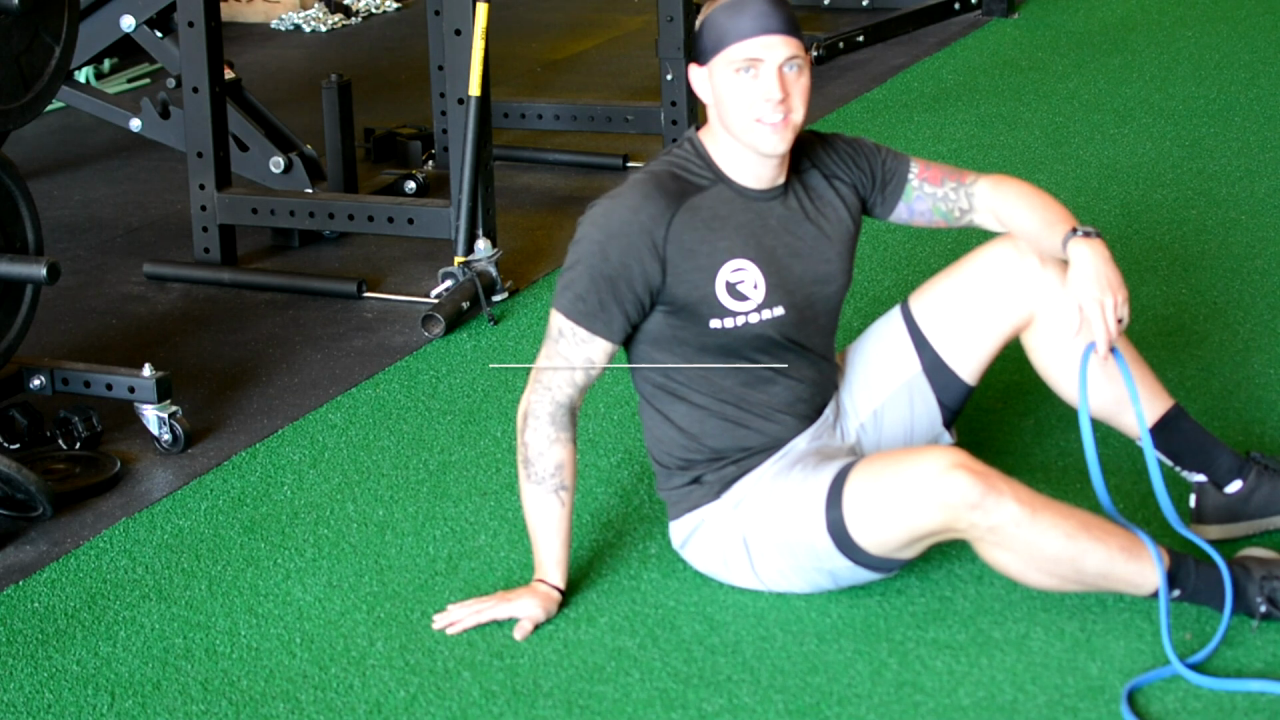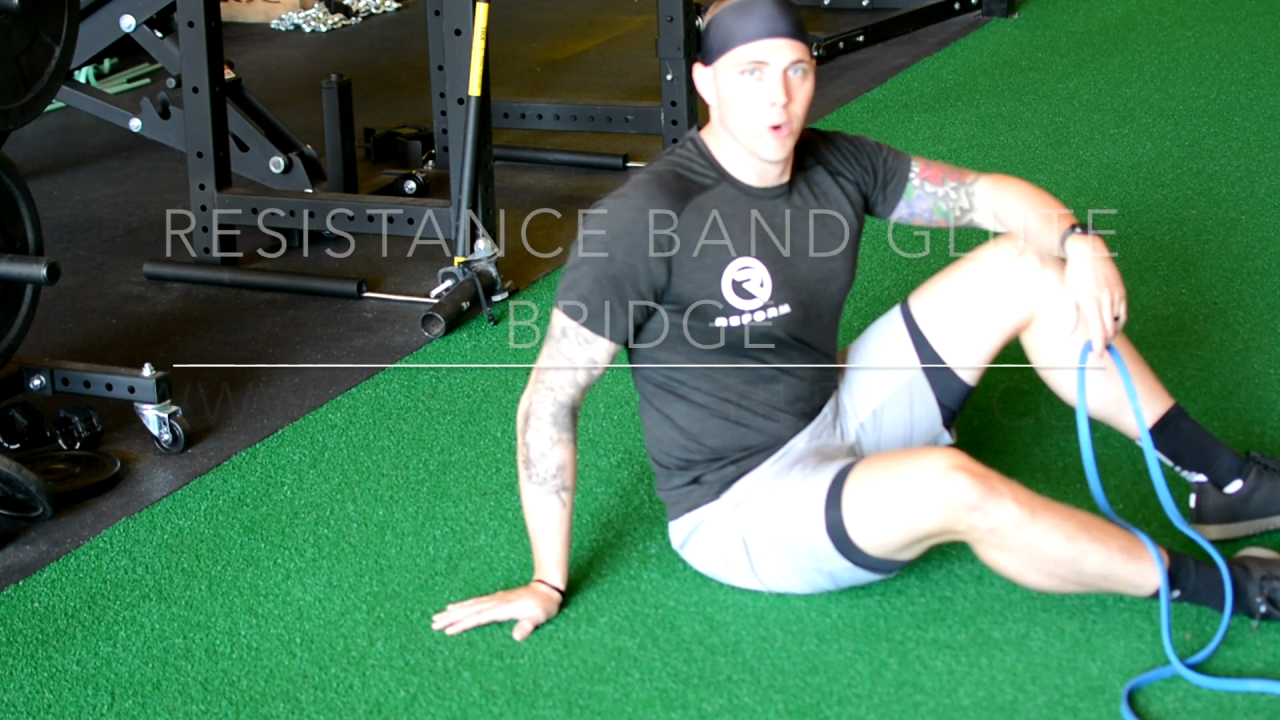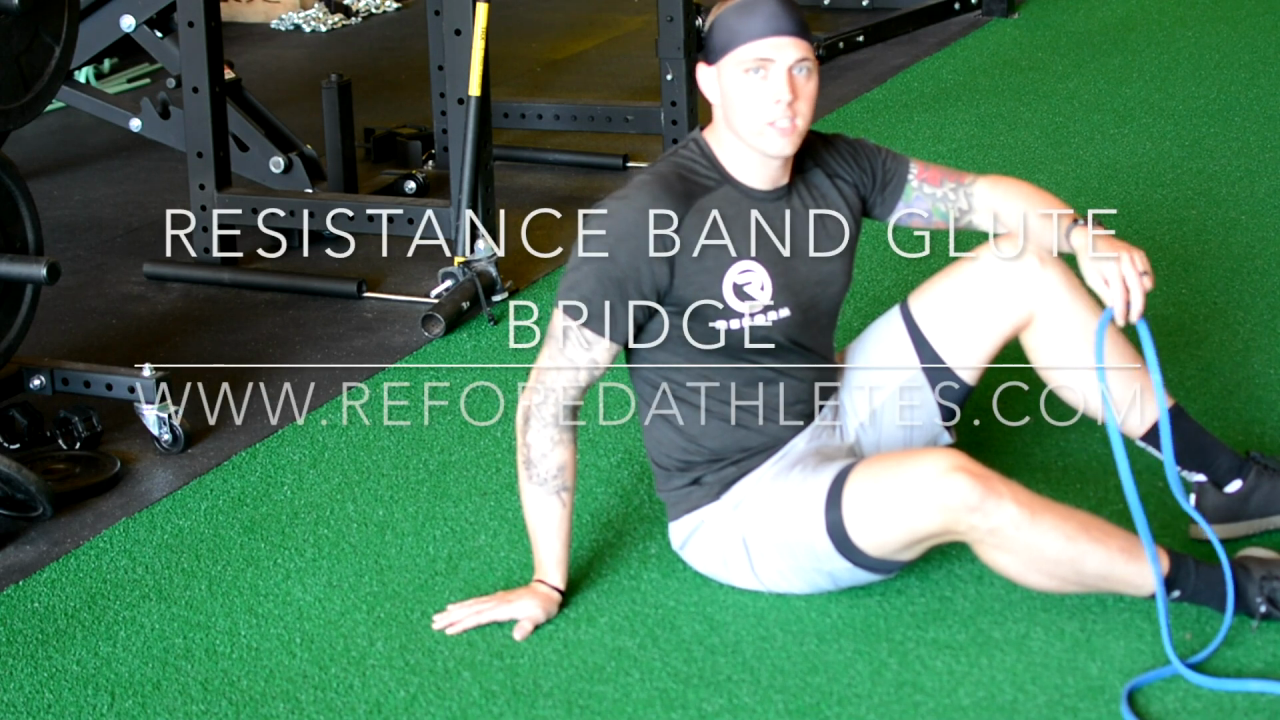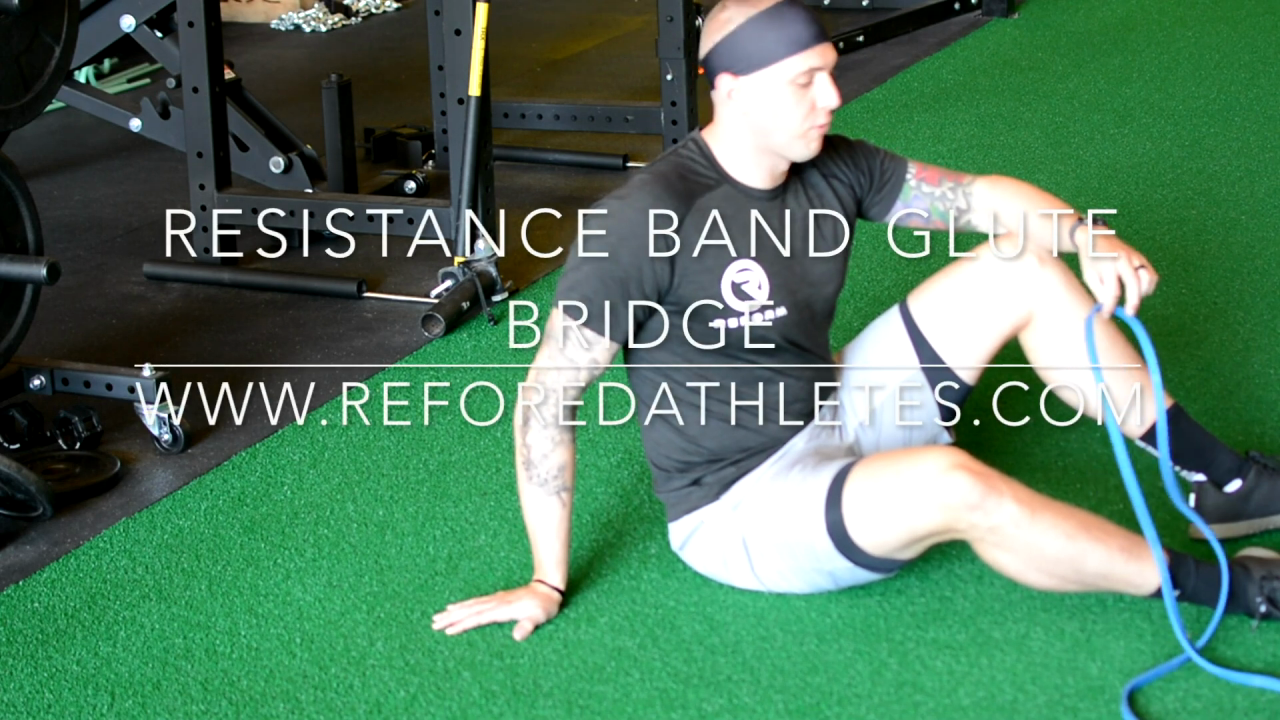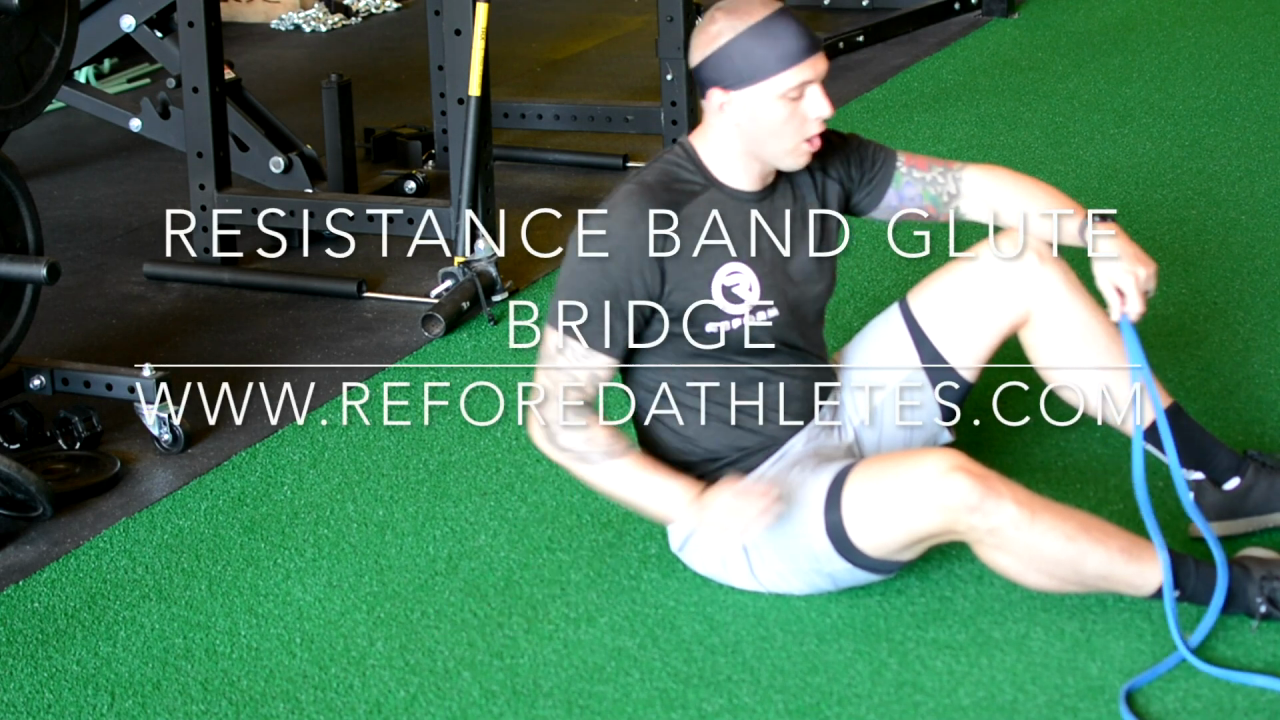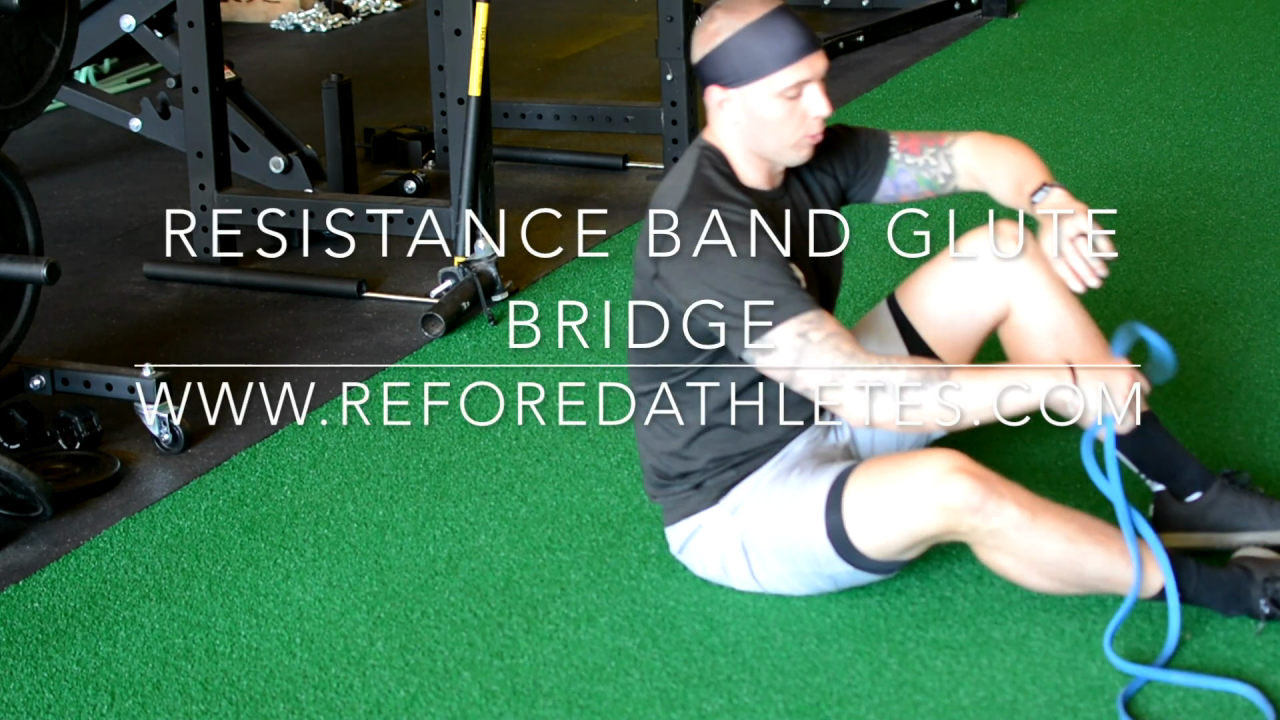
dt=0.5s
person 1, frame 1
left shoulder: (833, 165)
right shoulder: (640, 220)
left elbow: (990, 195)
right elbow: (547, 400)
left wrist: (1083, 244)
right wrist: (548, 583)
left hip: (840, 417)
right hip: (741, 509)
left knee: (1026, 267)
right knee: (951, 483)
right ankle: (1204, 583)
person 1, frame 2
left shoulder: (835, 164)
right shoulder: (644, 220)
left elbow: (987, 194)
right elbow: (549, 400)
left wrist: (1080, 243)
right wrist: (547, 582)
left hip: (839, 418)
right hip: (741, 508)
left knee: (1026, 266)
right knee: (950, 484)
right ankle: (1208, 584)
person 1, frame 3
left shoulder: (836, 167)
right shoulder: (647, 220)
left elbow: (986, 196)
right elbow: (548, 398)
left wrist: (1090, 238)
right wrist: (548, 583)
left hip: (836, 418)
right hip: (741, 509)
left knee: (1024, 267)
right knee: (950, 485)
right ankle: (1201, 583)
person 1, frame 4
left shoulder: (832, 166)
right shoulder: (648, 219)
left elbow: (982, 196)
right elbow: (547, 397)
left wrist: (1091, 238)
right wrist: (547, 583)
left hip: (832, 419)
right hip: (741, 510)
left knee: (1025, 267)
right knee: (950, 482)
right ankle: (1207, 585)
person 1, frame 5
left shoulder: (816, 159)
right shoulder: (637, 231)
left elbow: (974, 185)
right elbow: (553, 411)
left wrist: (1101, 235)
right wrist: (692, 501)
left hip: (825, 415)
right hip: (741, 510)
left knee: (1022, 264)
right knee: (948, 484)
left ankle: (1215, 480)
right ankle: (1207, 587)
person 1, frame 6
left shoulder: (807, 153)
right shoulder: (706, 233)
left elbow: (977, 150)
right elbow: (859, 394)
left wrist: (1047, 200)
right wrist: (1063, 382)
left hip: (822, 421)
right hip: (739, 511)
left knee: (1003, 256)
right knee: (953, 486)
left ankle: (1189, 493)
right ankle: (1211, 588)
